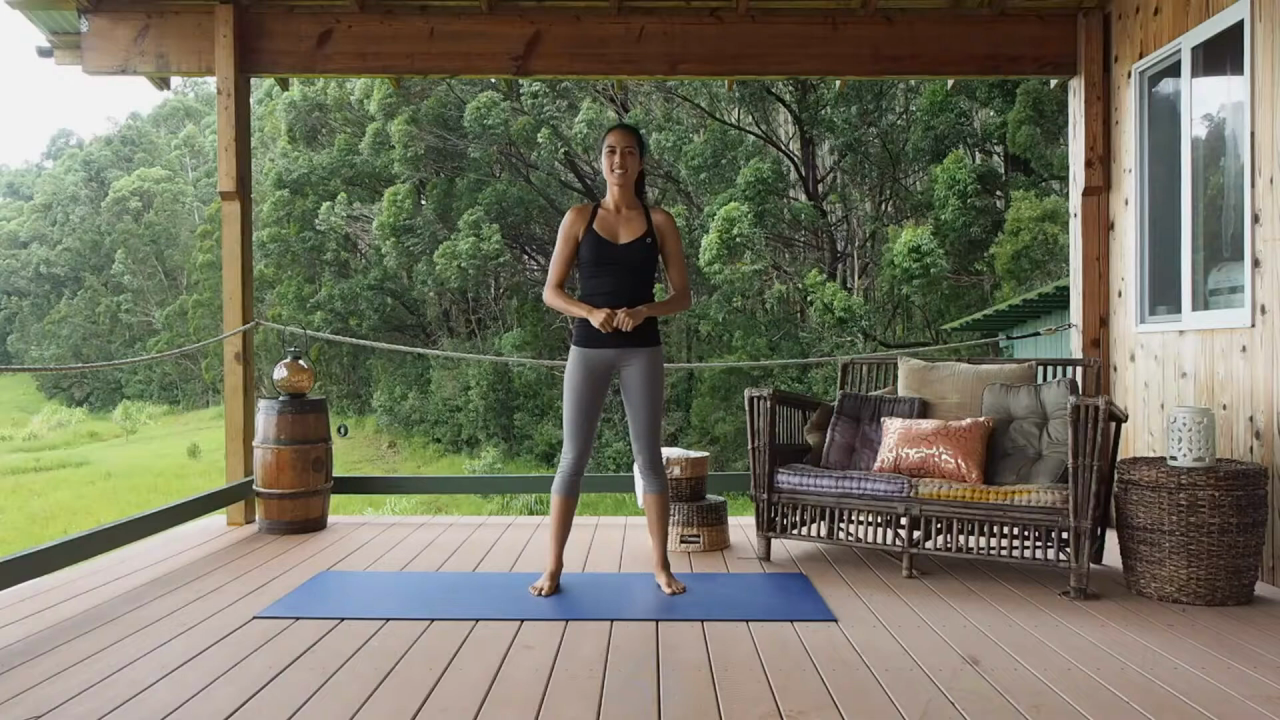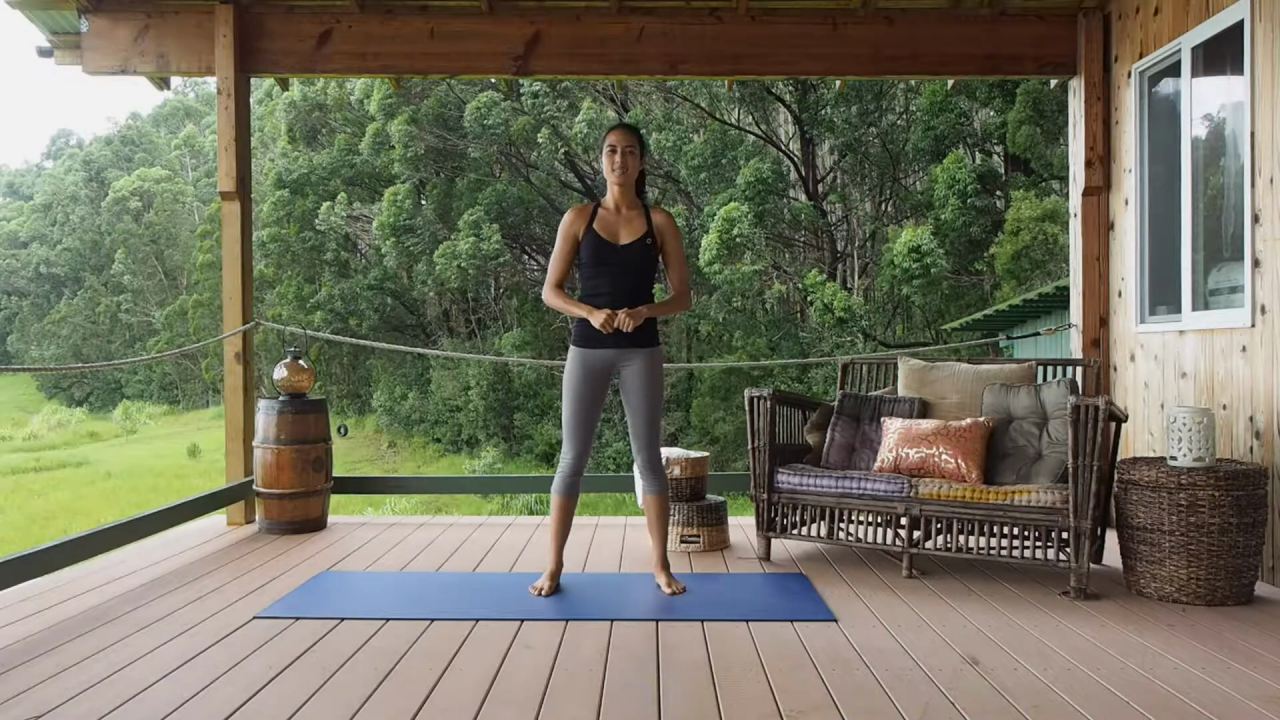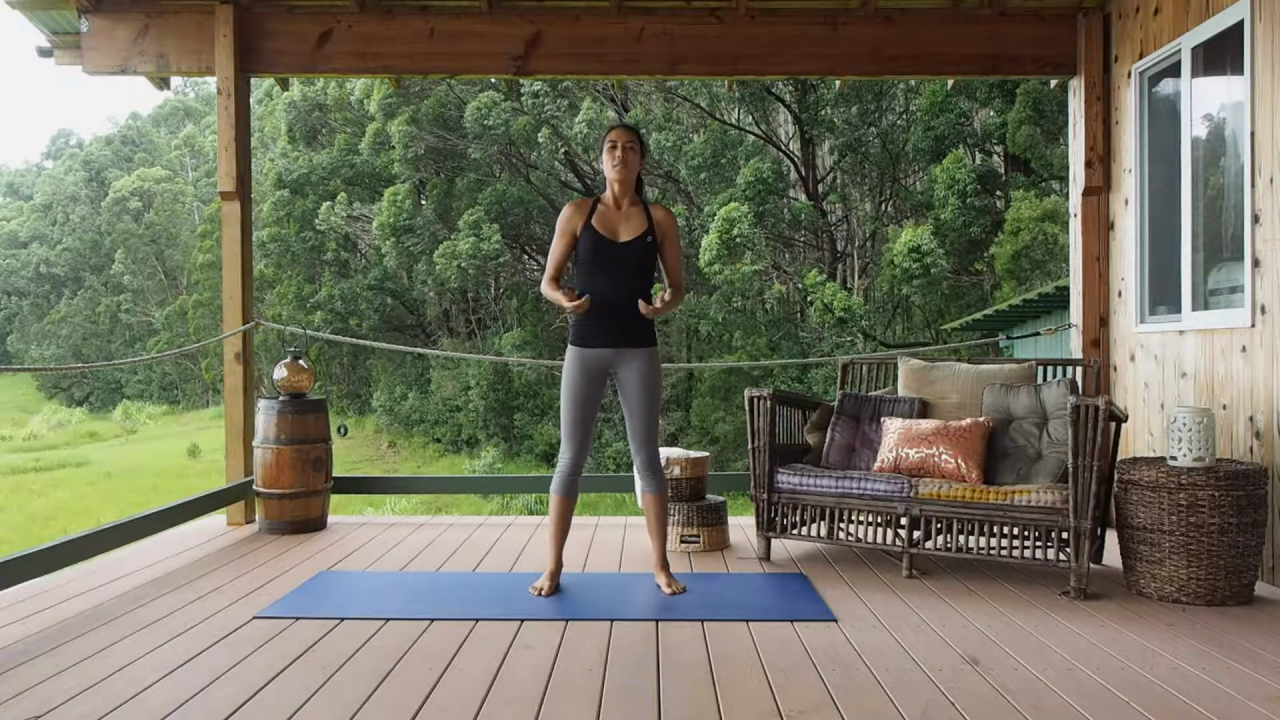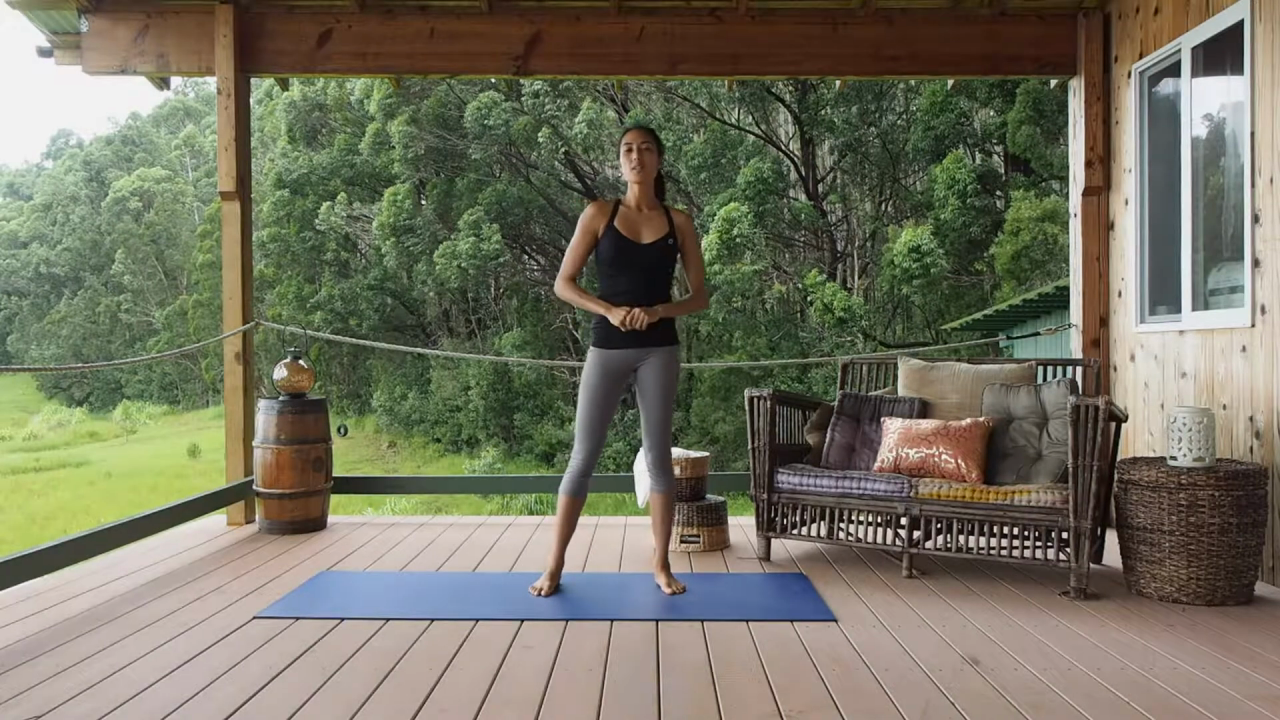
dt=0.7s
person 1, frame 1
left shoulder: (659, 221)
right shoulder: (578, 218)
left elbow: (682, 296)
right elbow: (551, 291)
left wrist: (645, 310)
right wrist: (589, 311)
left hip: (642, 350)
right hip: (588, 348)
left knee: (648, 456)
right knee: (573, 457)
left ankle: (661, 565)
right ankle: (554, 565)
person 1, frame 2
left shoulder: (660, 222)
right shoulder: (579, 218)
left elbow: (683, 297)
right elbow: (550, 291)
left wrist: (645, 312)
right wrist: (590, 313)
left hip: (641, 350)
right hip: (588, 349)
left knee: (648, 457)
right knee: (573, 458)
left ankle: (661, 565)
right ankle: (554, 566)
person 1, frame 3
left shoulder: (659, 218)
right shoulder: (577, 212)
left elbow: (678, 287)
right elbow: (548, 281)
left wrist: (663, 304)
right wrist: (564, 300)
left hip: (638, 349)
right hip: (585, 347)
left knee: (646, 456)
right knee: (572, 456)
left ankle: (661, 565)
right ankle: (554, 565)
person 1, frame 4
left shoulder: (679, 222)
right shoulder: (598, 214)
left elbow: (700, 295)
right elbow: (564, 283)
left wrist: (659, 311)
right wrist: (610, 311)
left hip: (660, 350)
right hip: (607, 348)
left knee: (658, 455)
right knee: (584, 455)
left ankle: (660, 564)
right ankle: (554, 565)
